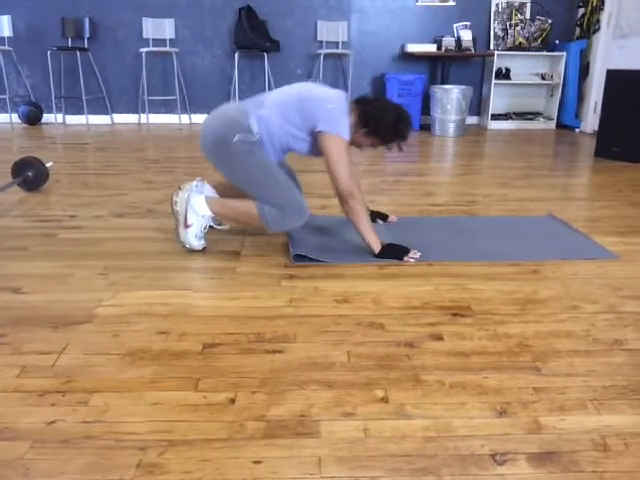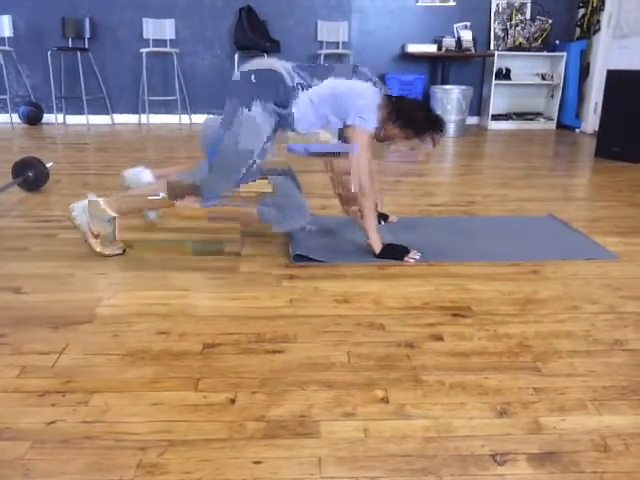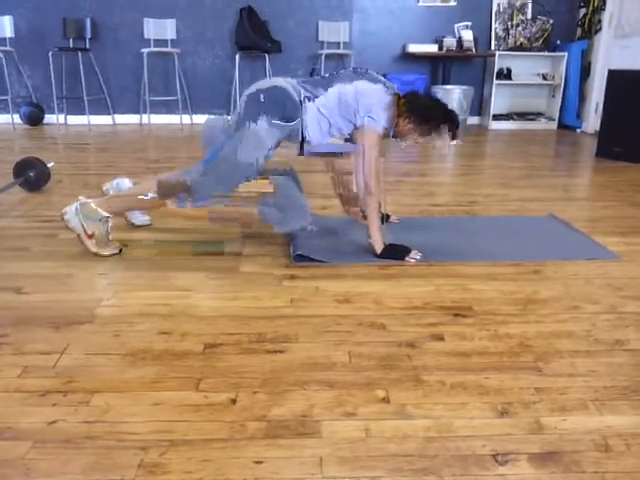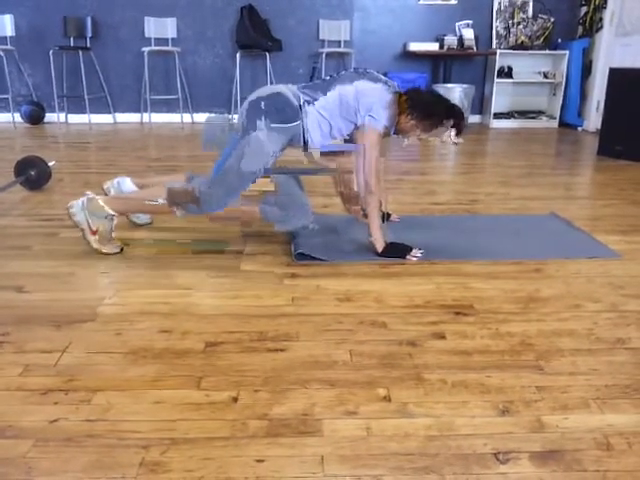
dt=0.1s
person 1, frame 1
left shoulder: (343, 108)
right shoulder: (335, 119)
left elbow: (345, 172)
right elbow: (347, 191)
left wrist: (364, 212)
right wrist: (379, 248)
left hip: (233, 129)
right hip: (229, 135)
left knee: (286, 190)
right knee: (291, 213)
left ankle: (202, 193)
right ankle: (201, 206)
person 1, frame 2
left shoulder: (376, 98)
right shoulder: (368, 114)
left elbow: (360, 174)
right elbow: (362, 185)
left wrist: (370, 211)
right wrist: (378, 246)
left hip: (269, 84)
right hip: (262, 94)
left knee: (240, 170)
right knee: (214, 181)
left ankle: (145, 178)
right ankle: (100, 209)
person 1, frame 3
left shoulder: (386, 96)
right shoulder: (378, 112)
left elbow: (365, 170)
right elbow: (368, 186)
left wrist: (375, 214)
right wrist: (380, 246)
left hip: (274, 103)
right hip: (271, 112)
left knee: (219, 173)
right knee: (206, 183)
left ankle: (126, 190)
right ankle: (93, 210)
person 1, frame 4
left shoulder: (389, 95)
right shoulder: (379, 112)
left elbow: (366, 164)
right elbow: (370, 184)
left wrist: (374, 210)
right wrist: (381, 245)
left hip: (278, 110)
right hip: (276, 117)
left knee: (221, 179)
right knee: (213, 195)
left ankle: (129, 188)
right ankle: (96, 207)
